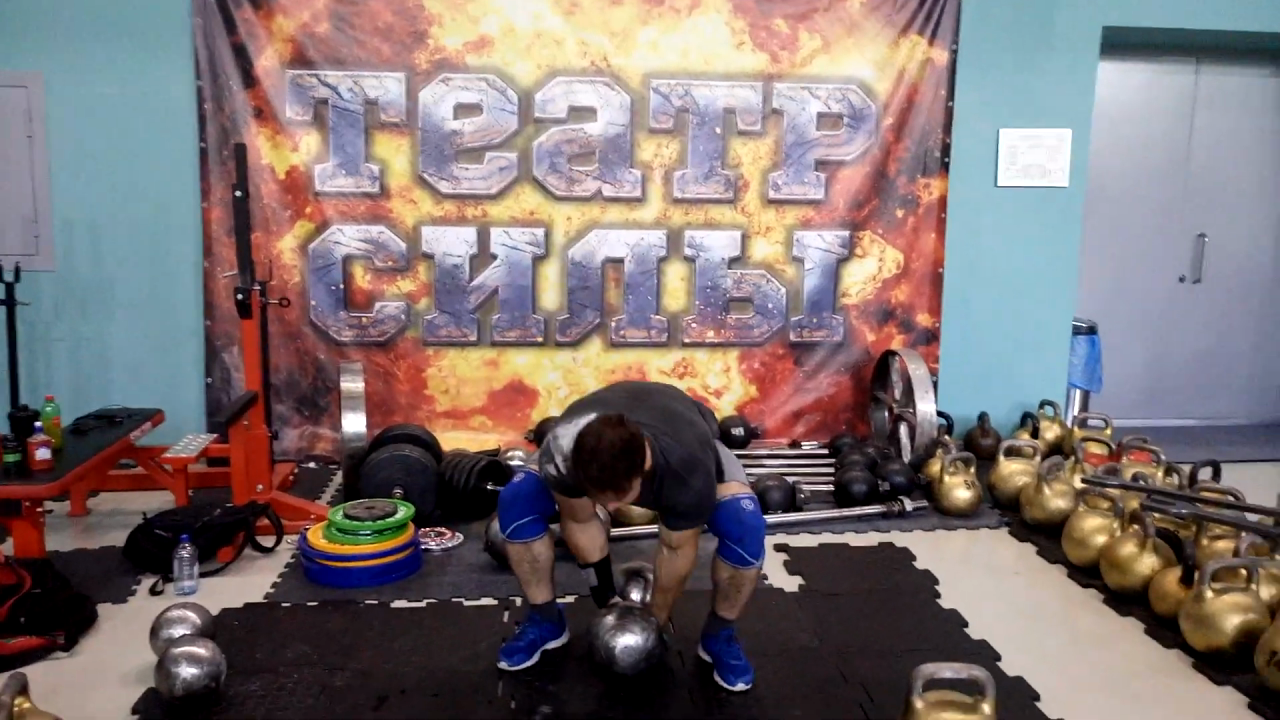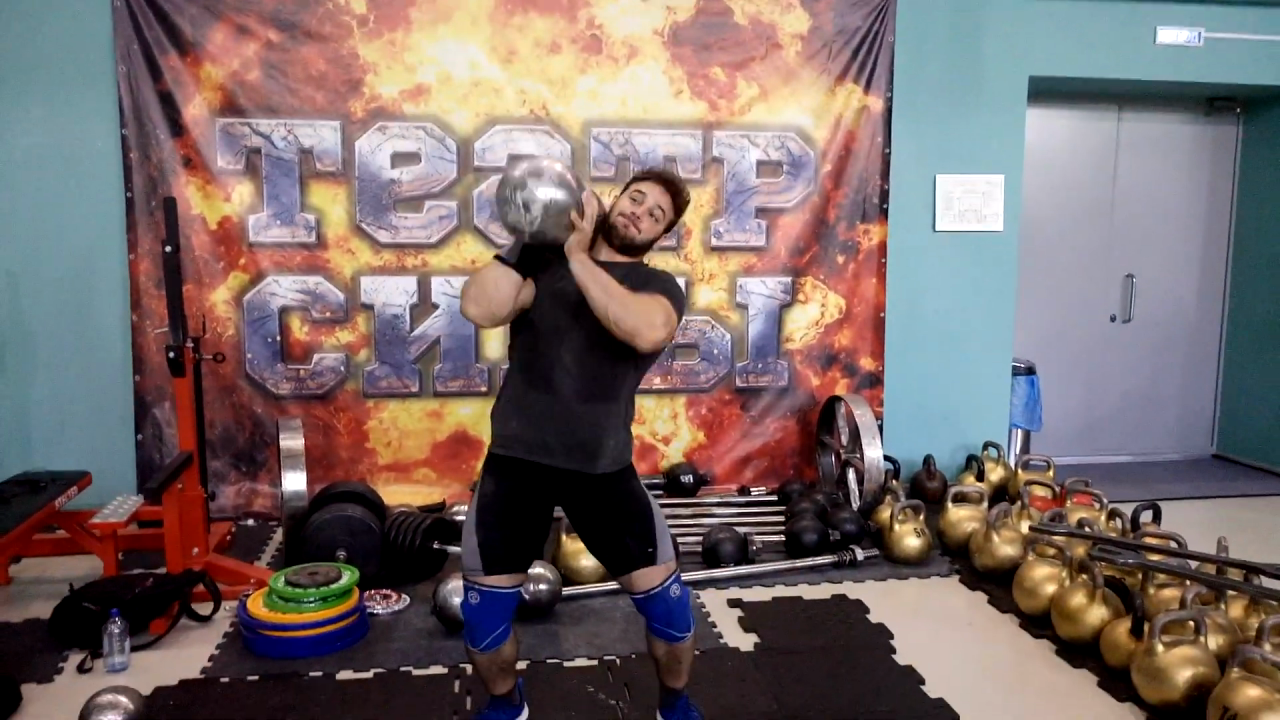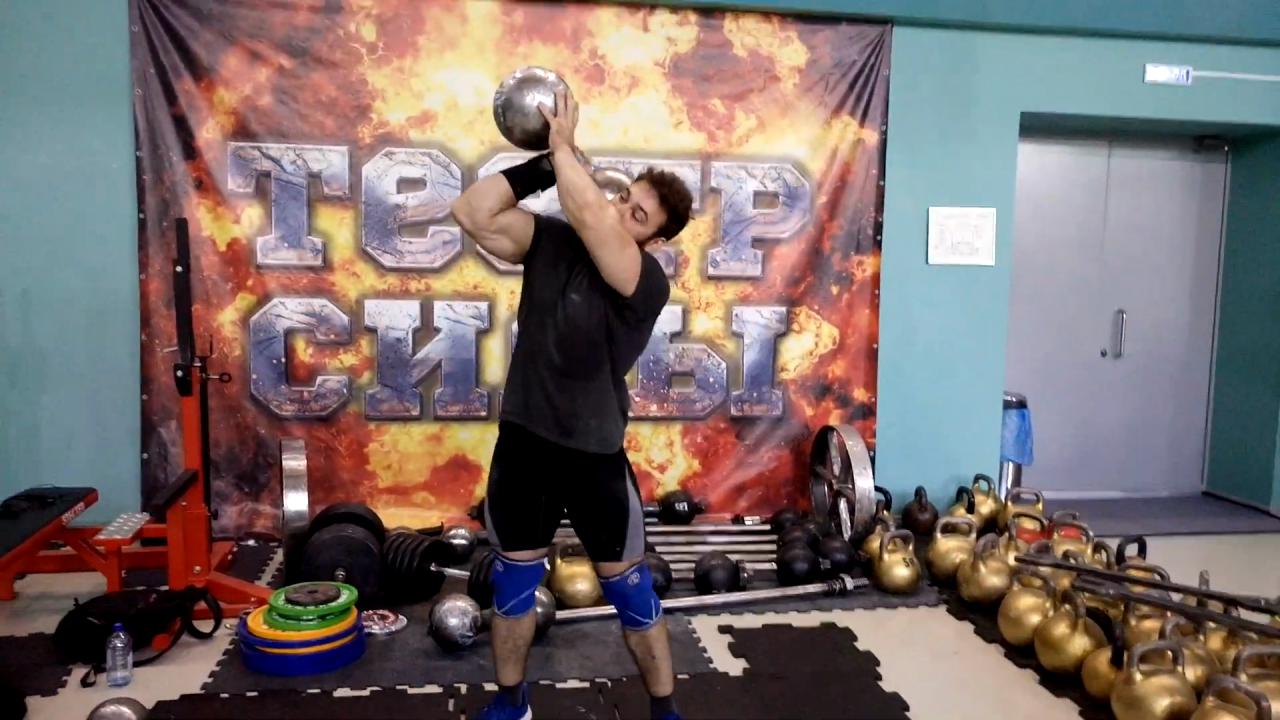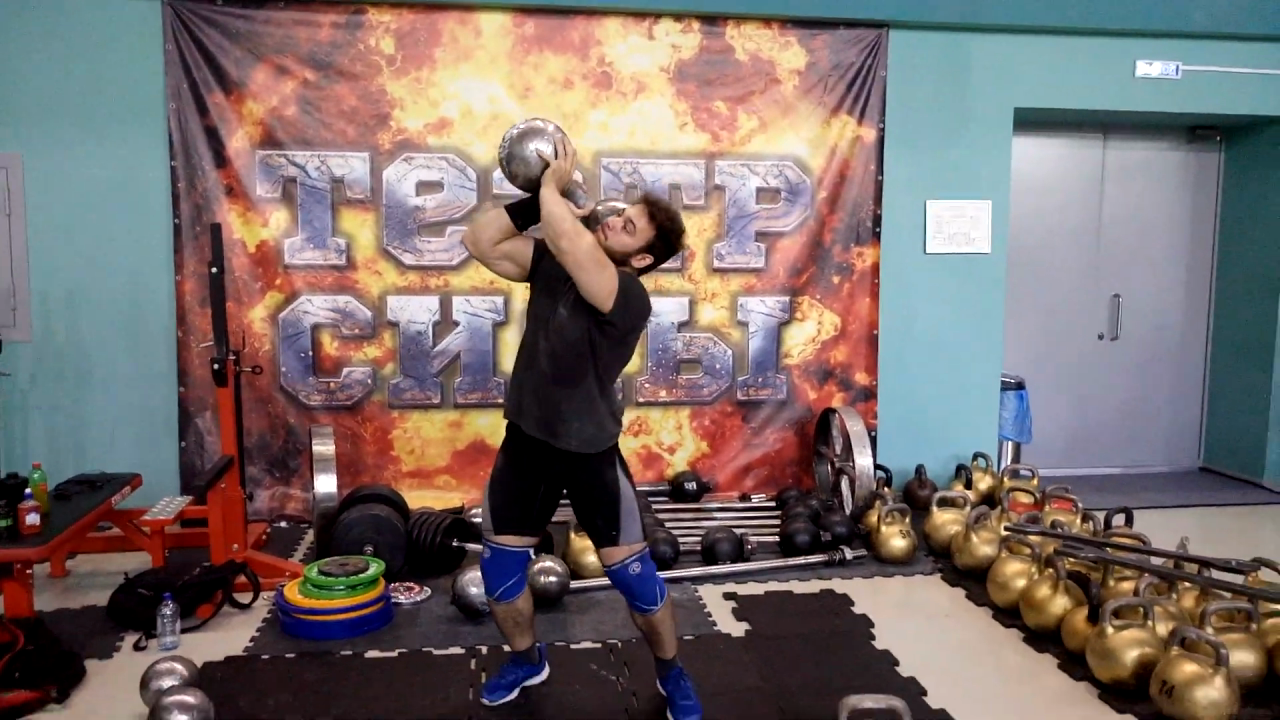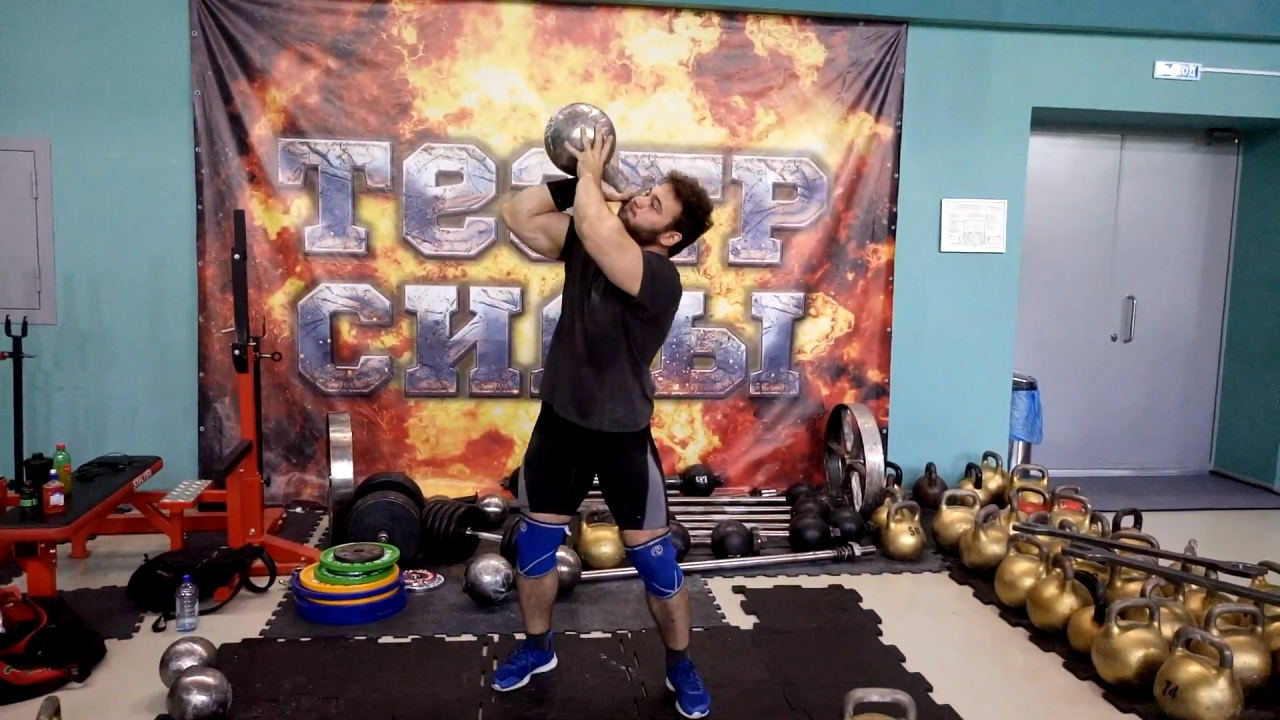
dt=1s
person 1, frame 1
left shoulder: (689, 468)
right shoulder: (563, 454)
left elbow: (676, 553)
right elbow: (579, 524)
left wrist: (657, 619)
right wrist: (605, 599)
left hip: (683, 450)
right hip: (606, 461)
left knee: (743, 525)
right knee: (518, 501)
left ankle: (719, 634)
right ankle: (543, 618)
person 1, frame 2
left shoulder: (660, 290)
right shoulder: (541, 268)
left elbow: (644, 331)
right elbow: (478, 307)
left wrist: (578, 257)
right wrist: (533, 238)
left hip: (601, 465)
right hip: (517, 457)
left knee: (665, 600)
right knee: (483, 608)
person 1, frame 3
left shoulder: (646, 282)
right shoulder: (550, 241)
left elbow: (592, 219)
right elbow: (472, 213)
left wrist: (565, 145)
right wrist: (542, 163)
left hip: (594, 454)
right hip: (523, 441)
left knee: (627, 586)
right knee: (513, 580)
person 1, frame 4
left shoulder: (629, 300)
right shoulder: (550, 263)
left elbow: (569, 240)
right elbow: (478, 240)
left wrist: (553, 184)
right wrist: (535, 198)
left hip: (589, 450)
right hip: (526, 440)
left knee: (633, 574)
right knee: (500, 568)
left ankle: (672, 672)
right ankle: (526, 658)
person 1, frame 5
left shoulder: (659, 277)
right shoulder: (589, 244)
left elbow: (597, 229)
right elbow: (517, 214)
left wrist: (590, 174)
right wrist: (581, 180)
left hip: (622, 432)
right hip: (560, 420)
left knee: (654, 558)
right knee: (534, 545)
left ankle: (680, 664)
right ankle: (537, 646)
